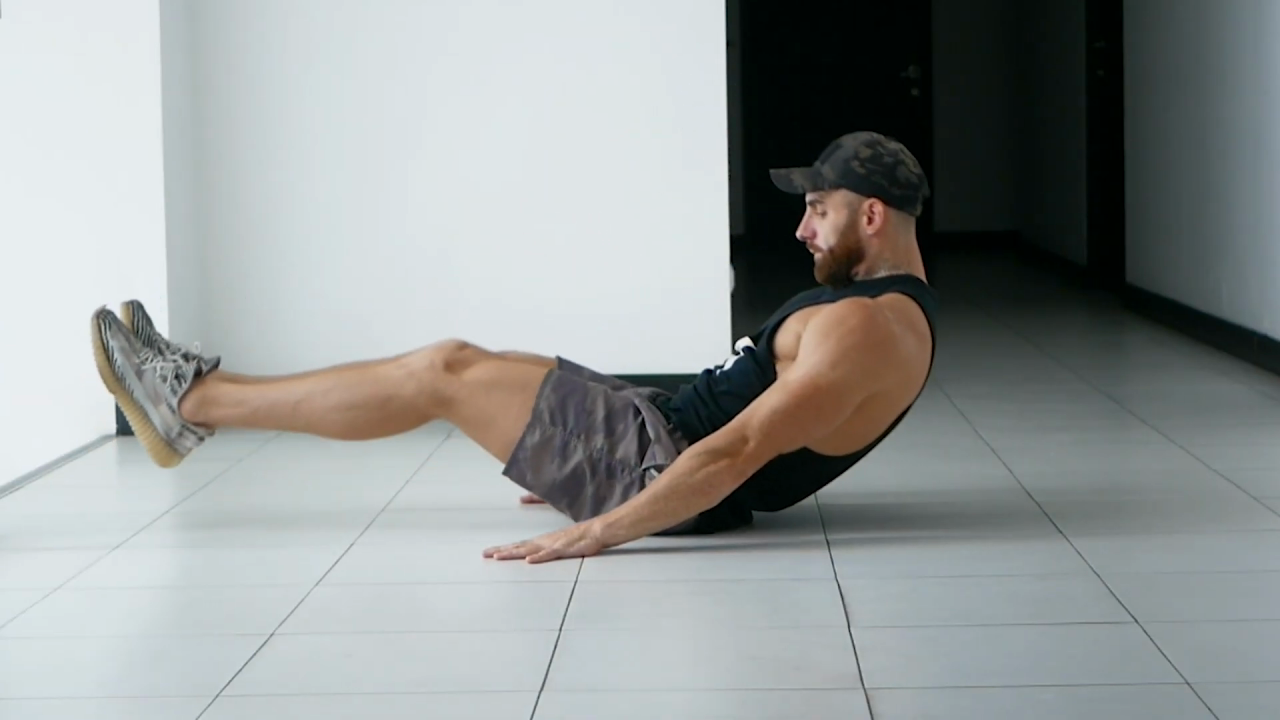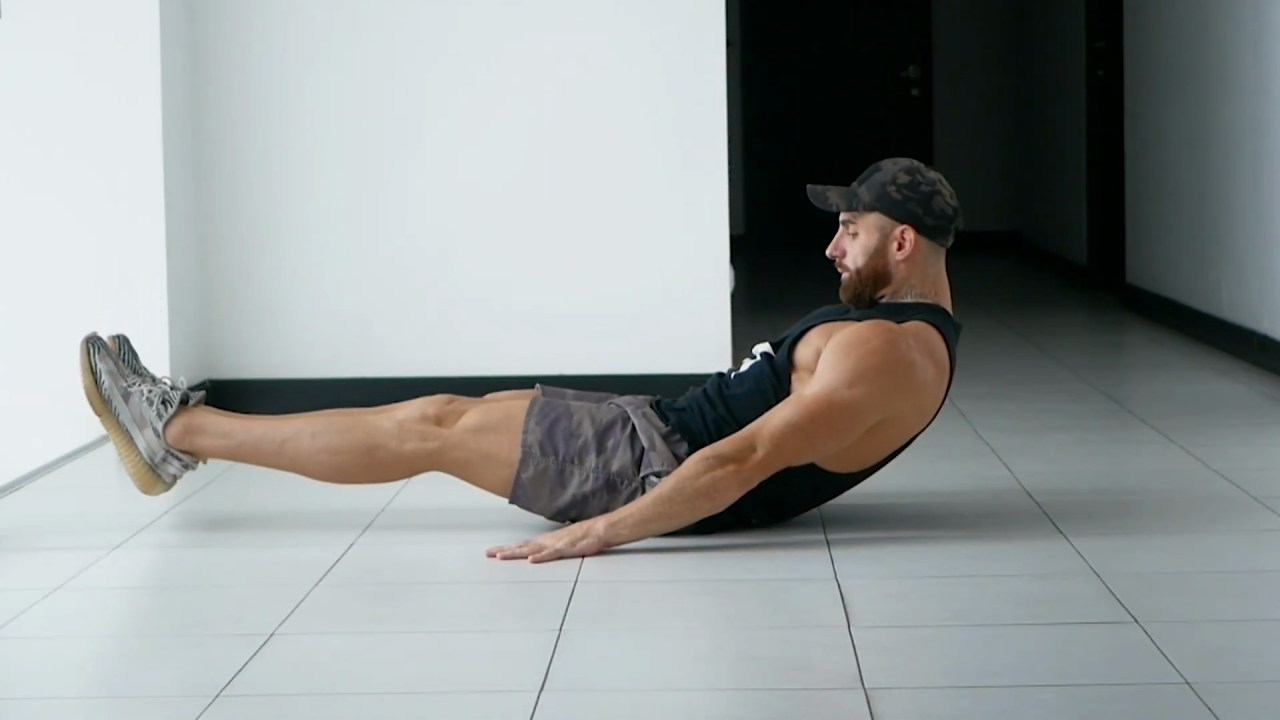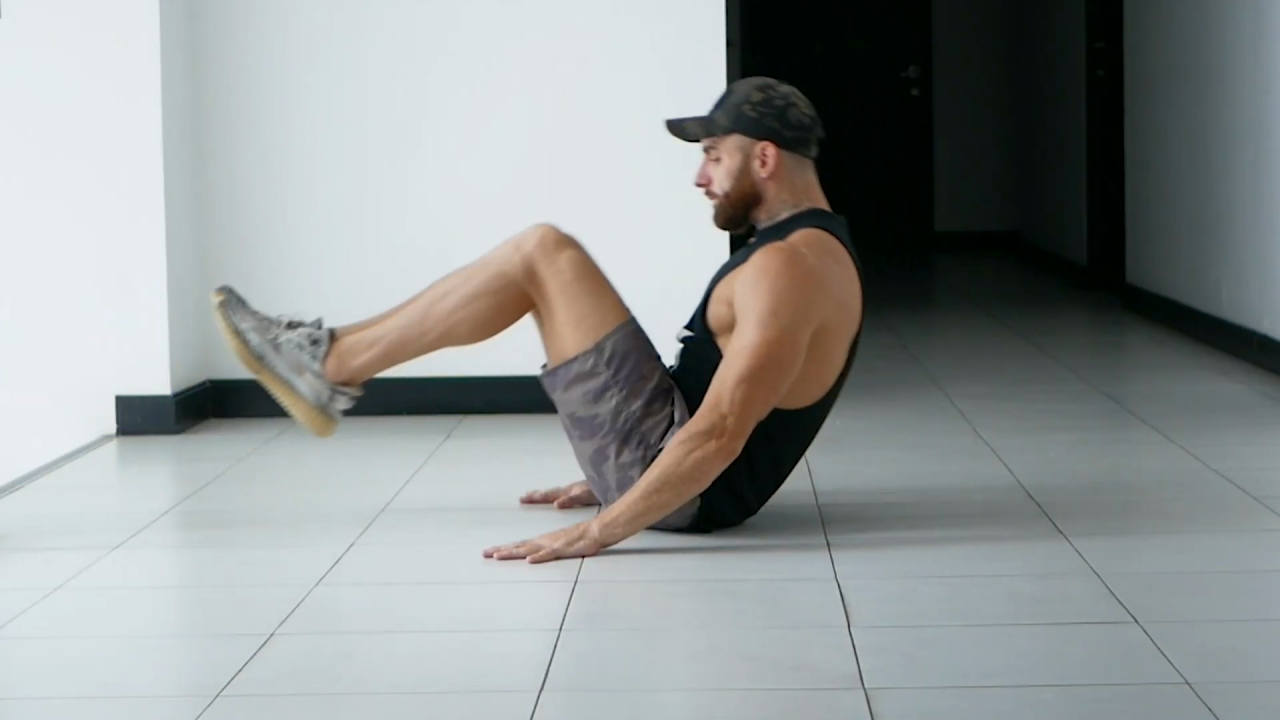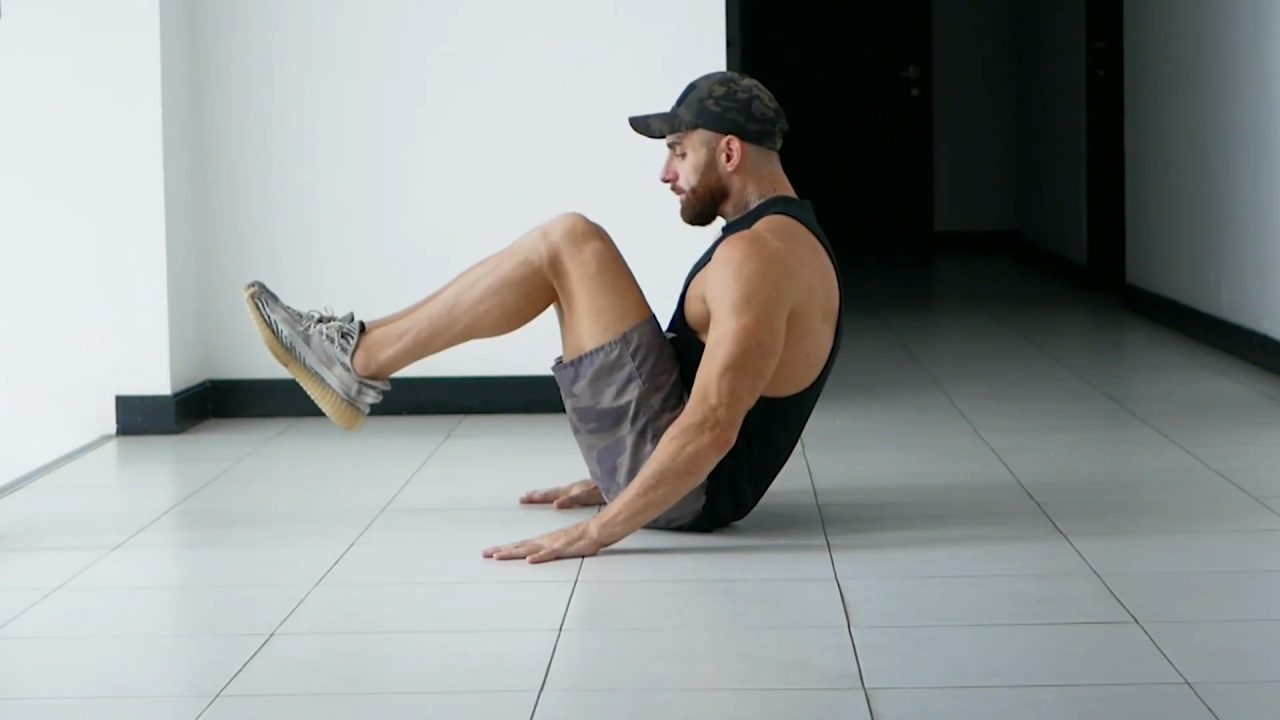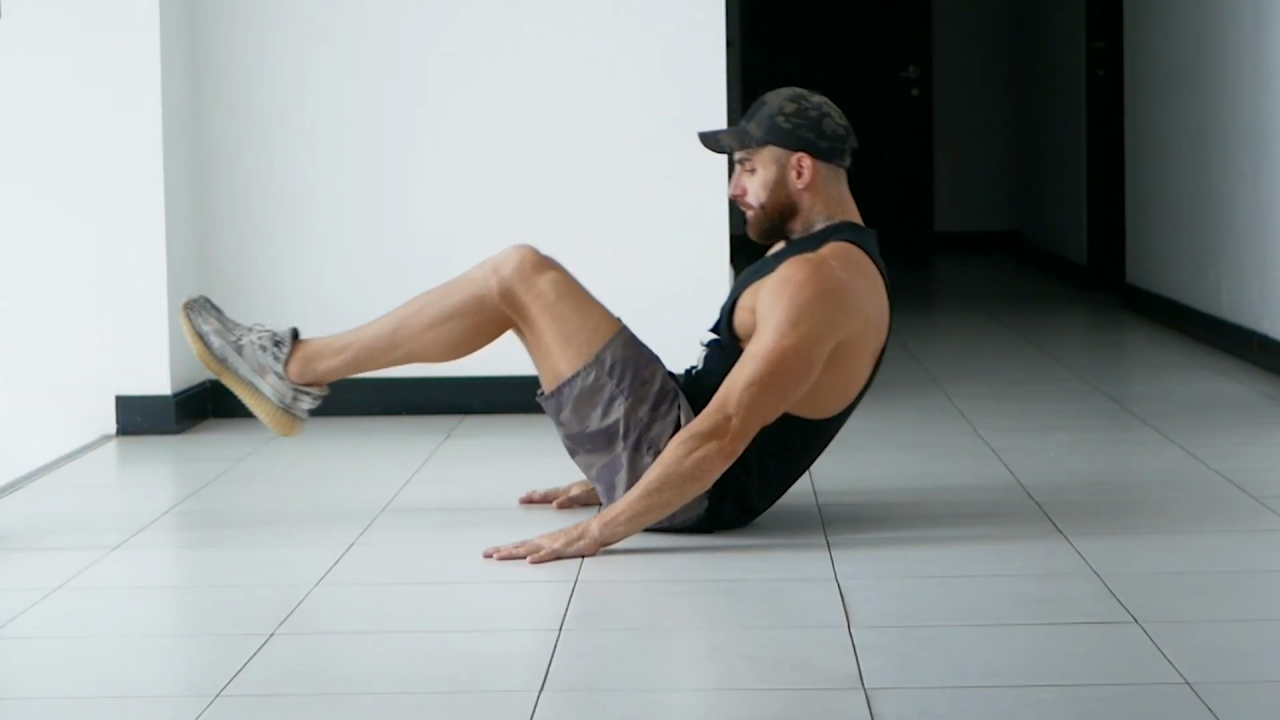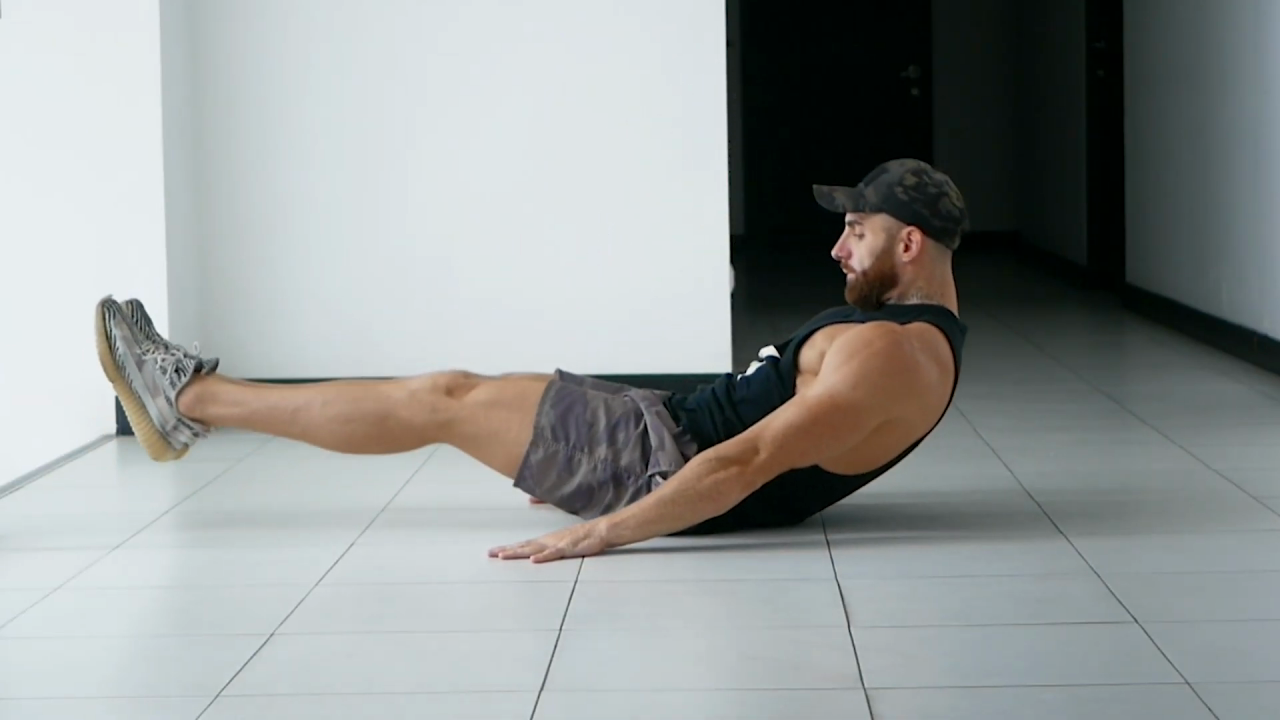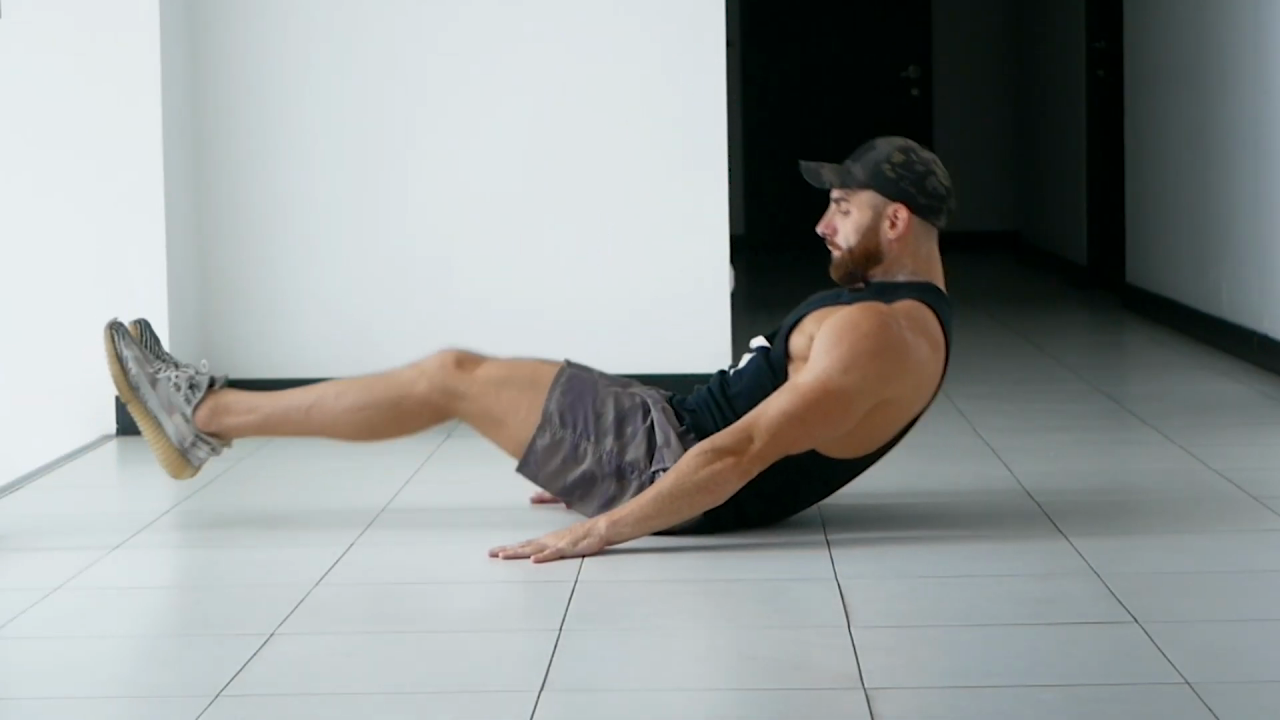
dt=0.4s
person 1, frame 1
left shoulder: (869, 331)
right shoulder: (884, 306)
left elbow: (738, 453)
left wrist: (598, 531)
right wrist: (597, 473)
left hip: (657, 456)
right hip: (662, 433)
left knee: (443, 370)
right knee: (458, 368)
left ankle: (189, 401)
right ankle: (198, 397)
person 1, frame 2
left shoulder: (889, 352)
right shoulder: (907, 321)
left elbow: (746, 462)
left wrist: (599, 531)
left hip: (667, 468)
right hip: (668, 435)
left knee: (434, 427)
right knee: (446, 416)
left ankle: (175, 431)
right ankle: (182, 424)
person 1, frame 3
left shoulder: (789, 268)
right shoulder: (804, 243)
left elbow: (718, 436)
left wrist: (598, 533)
right wrist: (615, 480)
left hip: (688, 492)
right hip: (674, 469)
left knee: (541, 251)
right knee: (543, 268)
left ankle: (329, 364)
right ankle: (340, 358)
person 1, frame 4
left shoulder: (756, 254)
right shoulder: (784, 238)
left elbow: (711, 427)
left wrist: (599, 531)
right wrist: (615, 479)
left hip: (688, 487)
right hip: (679, 469)
left knee: (569, 240)
right knee: (566, 250)
left ankle: (358, 357)
right ankle: (363, 352)
person 1, frame 5
left shoulder: (817, 280)
right shoulder: (835, 262)
left elbow: (723, 435)
left wrist: (600, 530)
right wrist: (609, 474)
left hip: (690, 487)
right hip: (681, 461)
left knee: (519, 273)
right knee: (522, 284)
left ankle: (293, 369)
right ankle: (299, 363)
person 1, frame 6
left shoulder: (890, 355)
right shoulder: (912, 327)
left elbow: (745, 466)
left wrist: (600, 530)
right wrist: (608, 487)
left hip: (667, 460)
right hip: (674, 432)
left knee: (442, 398)
right knee: (465, 393)
left ankle: (186, 399)
person 1, frame 7
left shoulder: (880, 334)
right shoulder: (899, 304)
left elbow: (742, 454)
left wrist: (601, 529)
right wrist: (610, 487)
left hip: (673, 463)
right hip: (678, 437)
left knee: (451, 377)
right knee: (468, 370)
left ankle: (204, 415)
